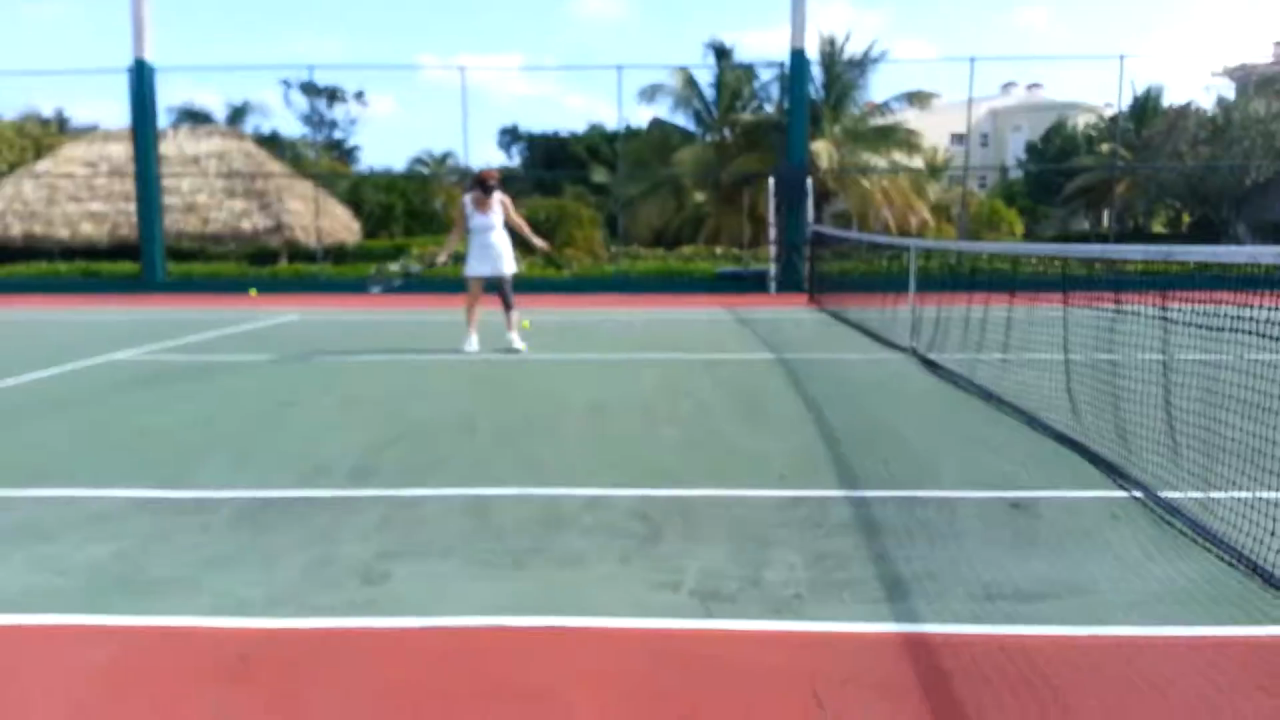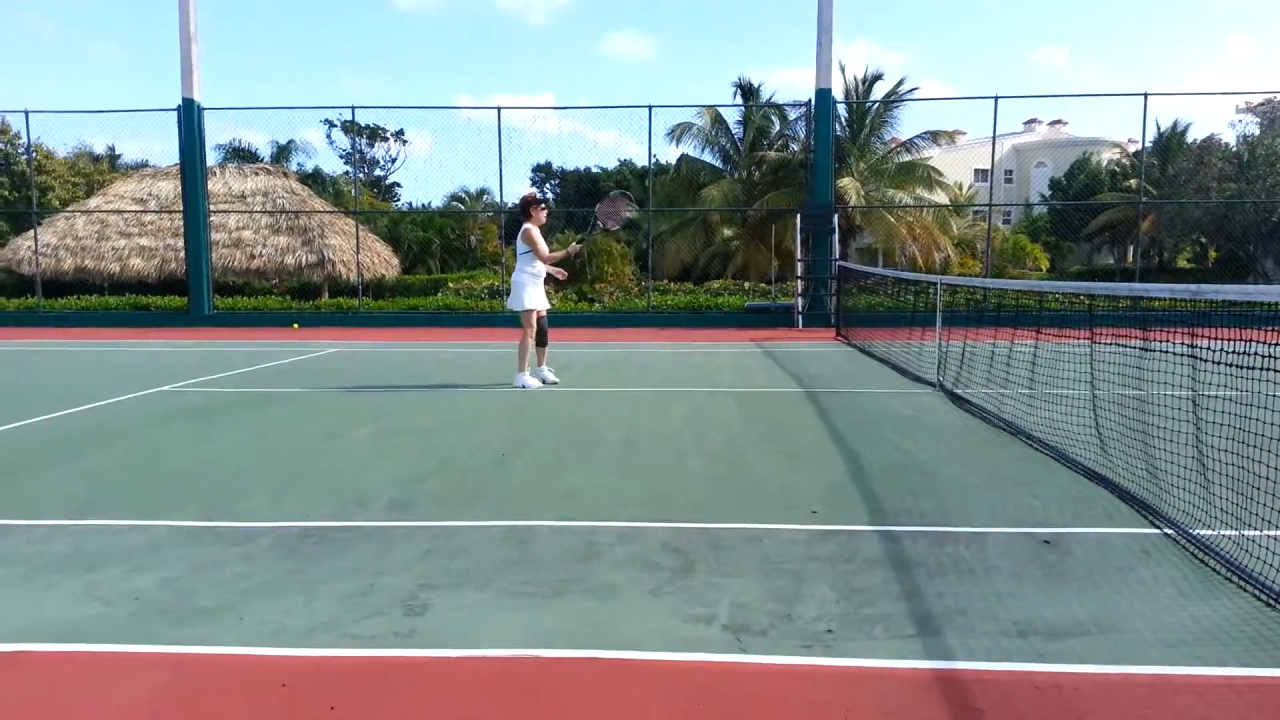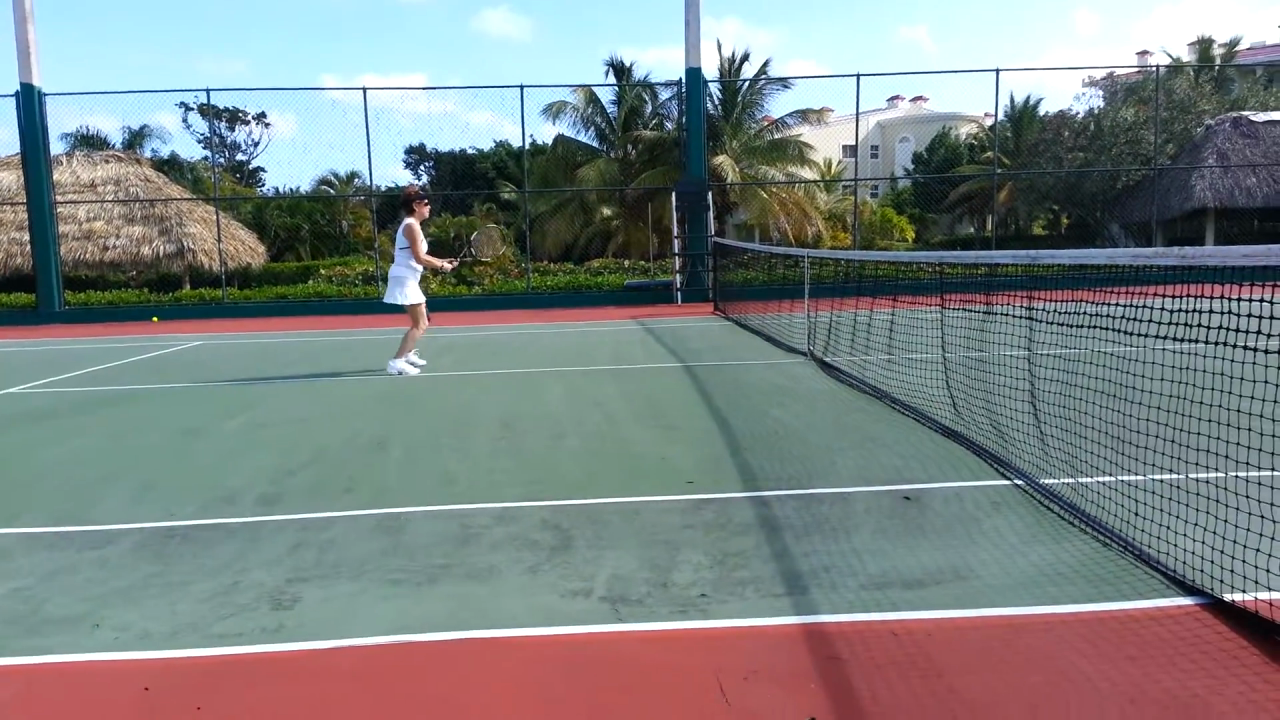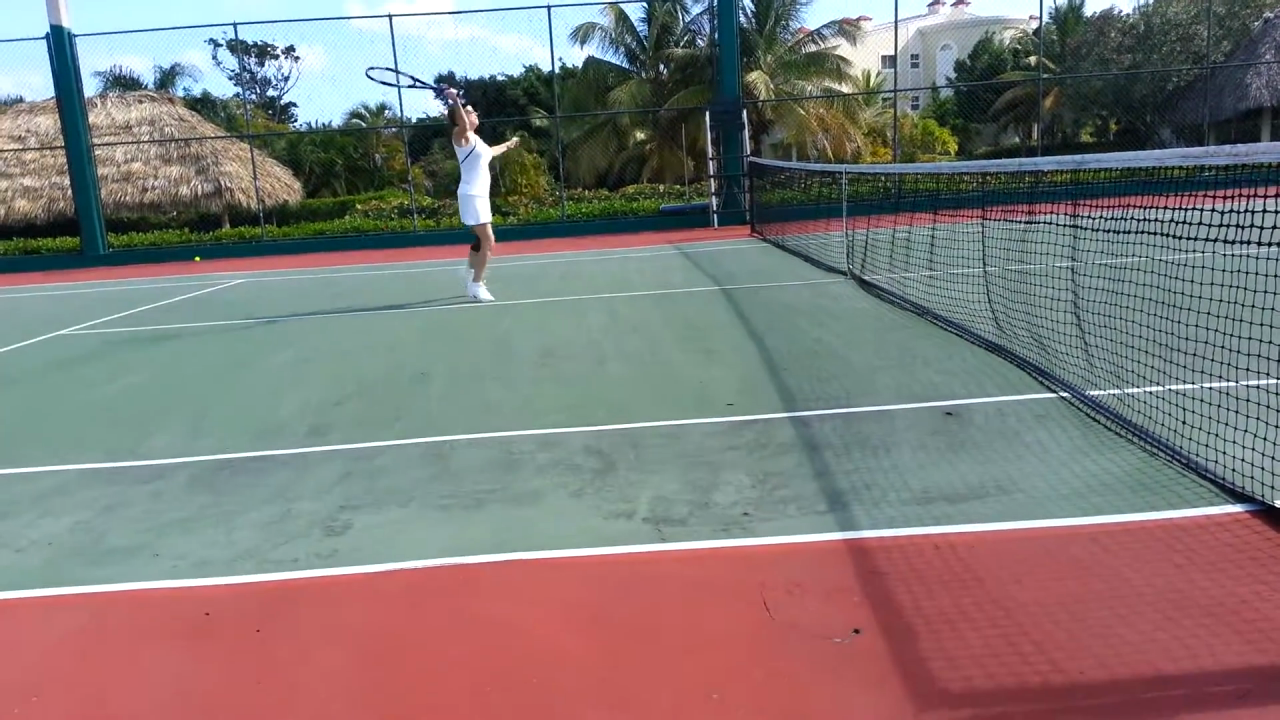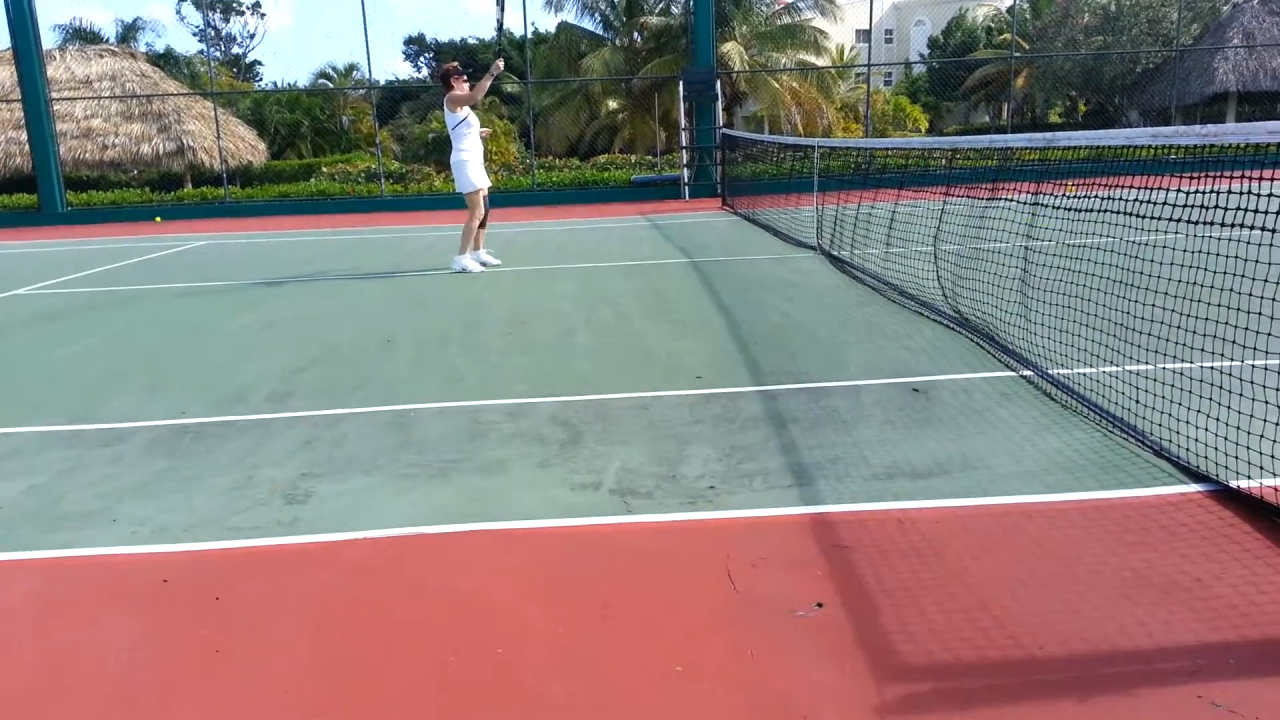
dt=1s
person 1, frame 1
left shoulder: (502, 200)
right shoulder: (466, 203)
left elbow: (516, 220)
right elbow: (458, 231)
left wrist: (533, 238)
right wrist: (445, 253)
left hip: (499, 251)
right hip: (477, 253)
left knee: (506, 295)
right knee: (473, 296)
left ankle: (513, 336)
right ankle: (472, 337)
person 1, frame 2
left shoulder: (534, 230)
right shoulder: (529, 231)
right elbow: (544, 257)
left wrist: (552, 269)
right wrist: (568, 251)
left hip: (535, 285)
right hip: (525, 285)
left knee: (542, 329)
right knee: (529, 331)
left ankle: (541, 369)
right ankle: (522, 375)
person 1, frame 3
left shoulder: (412, 225)
right shoulder: (411, 226)
left elbow: (420, 256)
right elbow: (419, 259)
left wrist: (443, 261)
right wrist: (441, 266)
left hip: (408, 280)
right hip: (404, 279)
left knee: (421, 320)
right knee: (420, 324)
left ankle: (407, 355)
right ankle: (397, 362)
person 1, frame 4
left shoulder: (474, 137)
right shoulder: (461, 133)
left elbow: (488, 152)
right elbow: (462, 123)
left wrist: (507, 144)
right wrist: (454, 101)
left hip: (480, 195)
right hip: (472, 195)
left knee: (482, 237)
right knee: (488, 241)
left ankle: (471, 273)
right ankle: (476, 285)
person 1, frame 5
left shoulder: (459, 103)
right shoulder: (452, 99)
right elbow: (475, 96)
left wrist: (477, 132)
right wrist: (492, 73)
left hip: (473, 162)
right hip: (466, 162)
left knee: (482, 211)
right knee: (477, 213)
left ankle: (478, 253)
right ankle: (462, 258)
